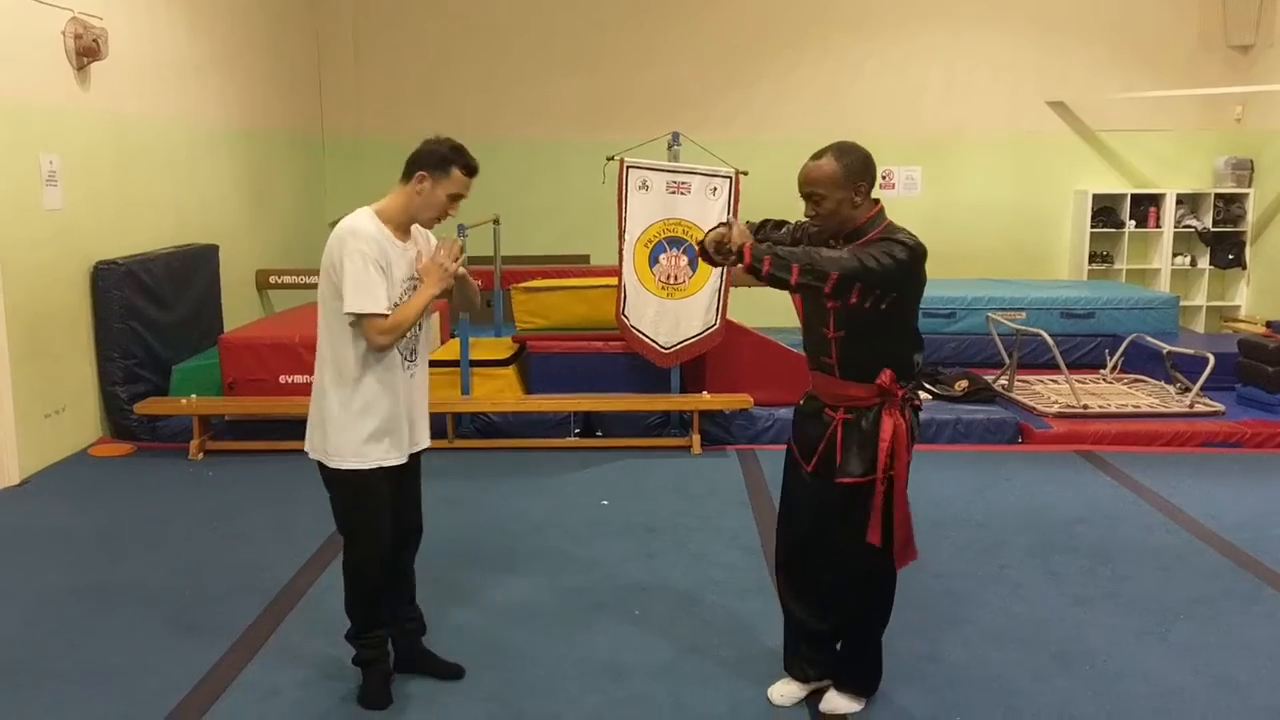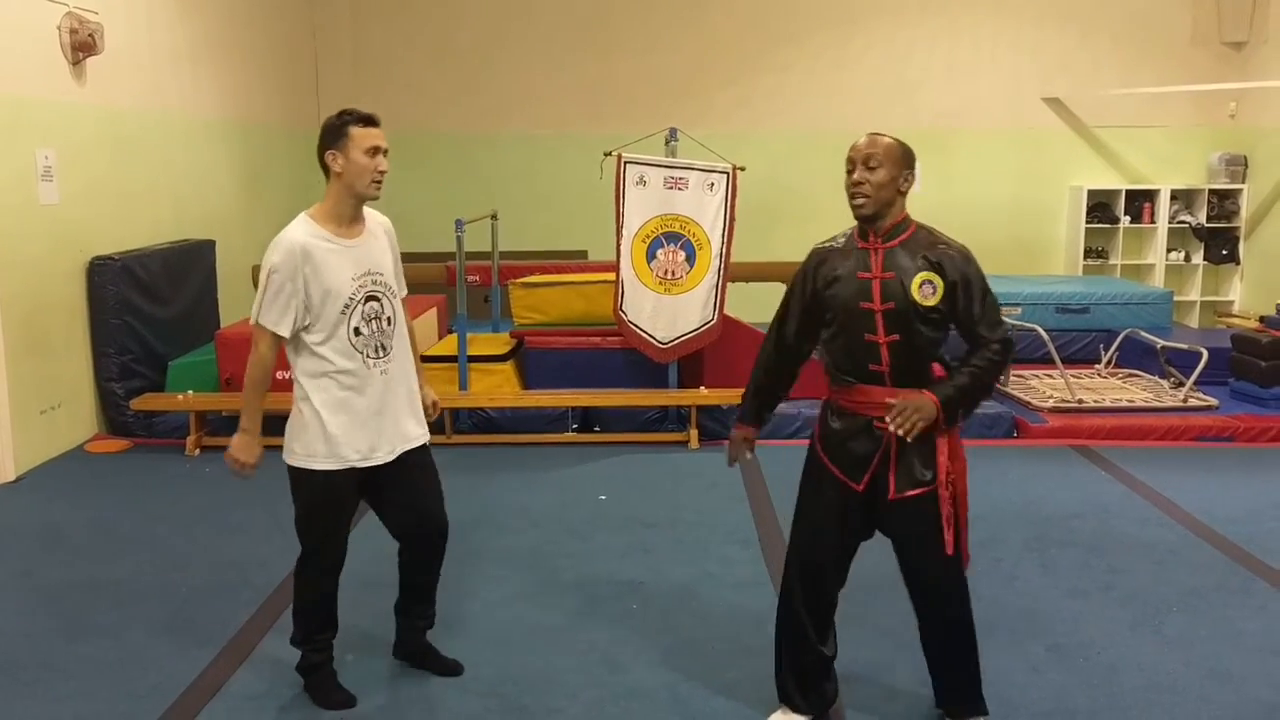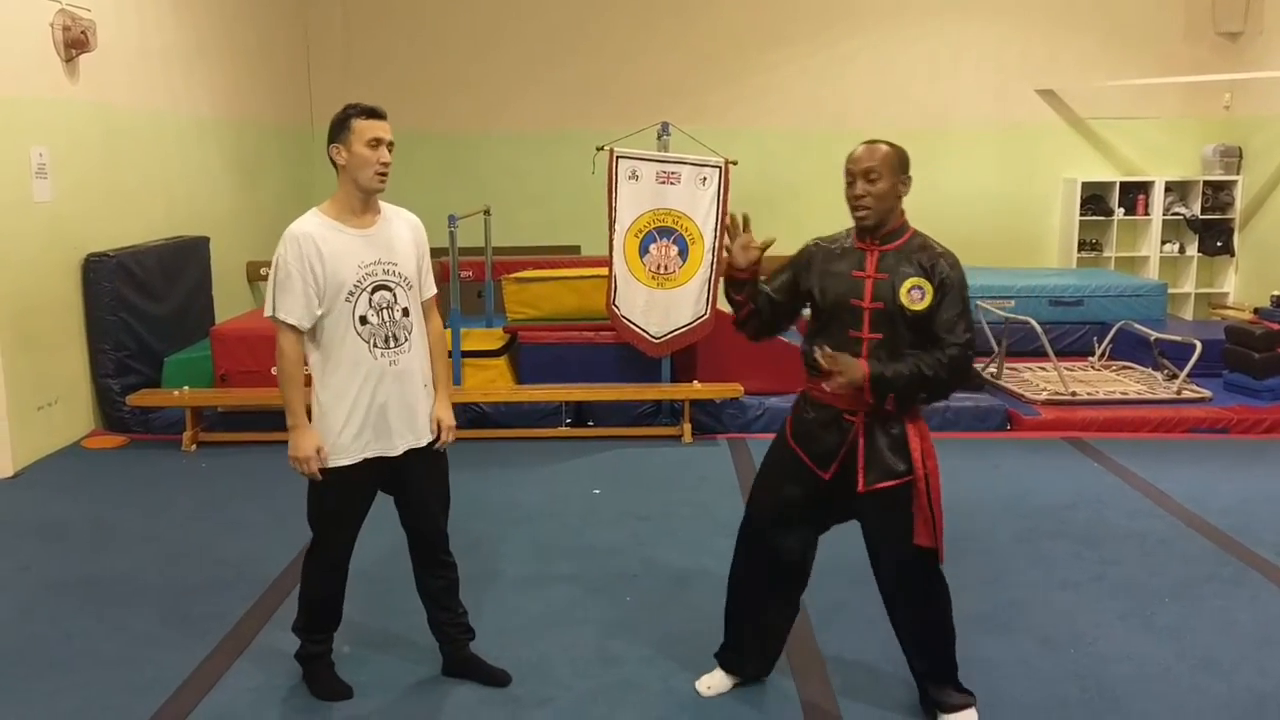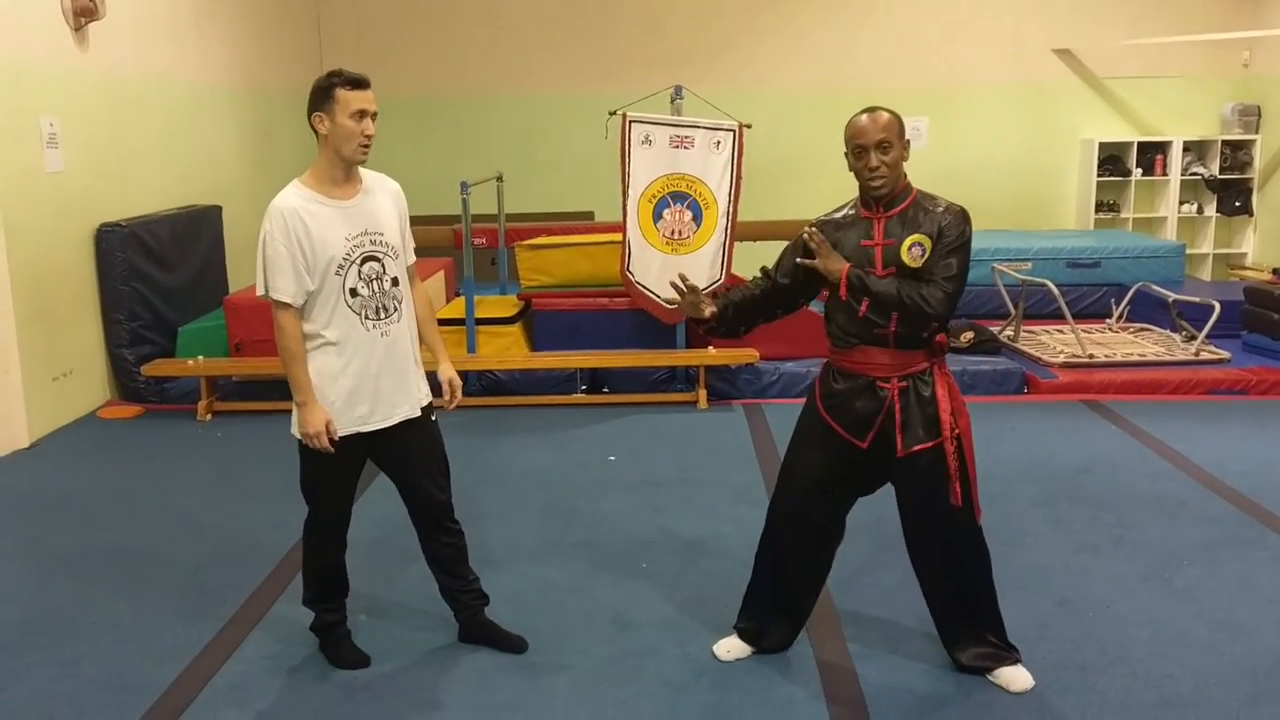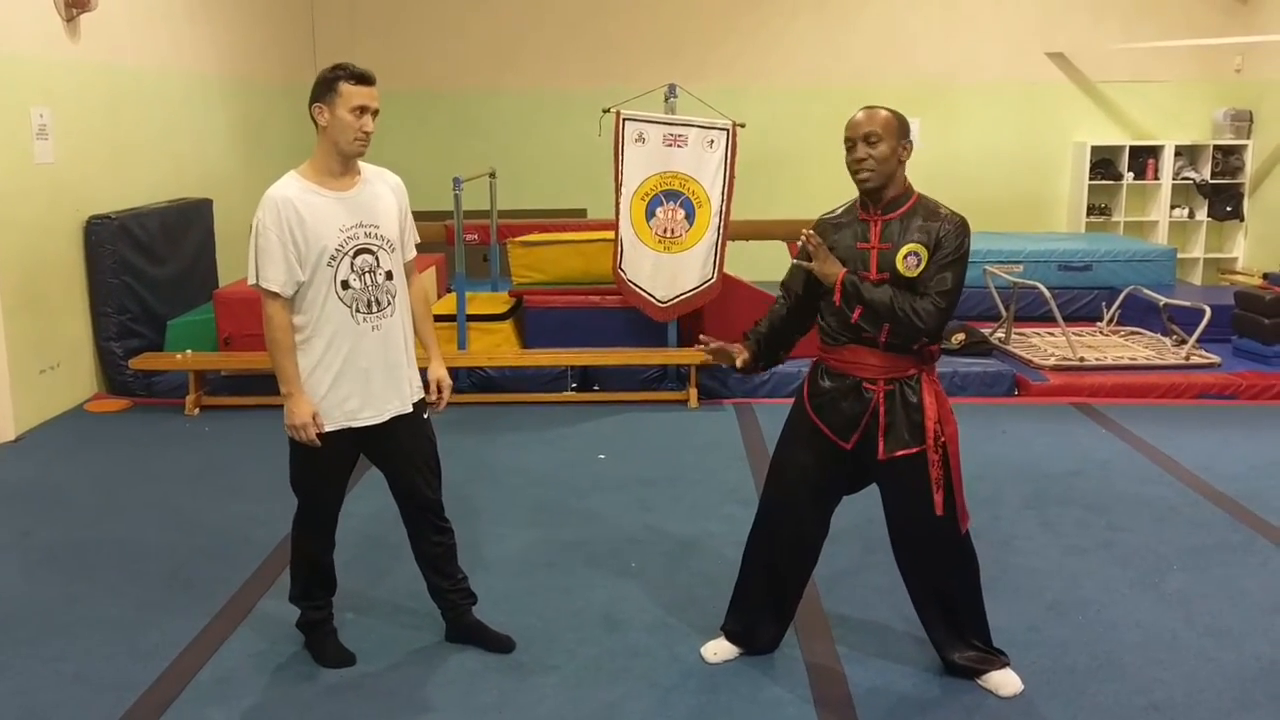
dt=1s
person 1, frame 1
left shoulder: (421, 238)
right shoulder: (359, 236)
left elbow: (468, 306)
right elbow: (380, 332)
left wrist: (458, 277)
right wrist: (430, 286)
left hip: (403, 428)
right hip: (352, 435)
left knee: (403, 541)
right knee: (367, 551)
left ankle: (408, 643)
right ankle: (373, 660)
person 1, frame 2
left shoulder: (382, 229)
right shoulder: (296, 247)
right elbow: (268, 344)
left wrist: (419, 381)
right wrist: (247, 430)
left hip: (398, 426)
right hip: (327, 442)
left knee: (428, 527)
right knee: (322, 558)
left ankle: (413, 637)
right ankle: (316, 663)
person 1, frame 3
left shoulder: (409, 227)
right shoulder: (306, 238)
right elbow: (290, 339)
left wrist: (442, 396)
right wrist: (299, 426)
left hip: (414, 427)
right hip: (343, 436)
left knee: (433, 543)
right knee: (330, 552)
left ankle: (456, 648)
right ankle: (315, 655)
person 1, frame 4
left shoulder: (389, 193)
right shoulder: (290, 212)
right elbow: (286, 315)
left wrist: (441, 357)
right wrist: (306, 402)
left hip: (404, 396)
right hip: (336, 408)
left knee: (437, 512)
right knee: (328, 523)
left ankle: (472, 614)
right ankle: (331, 625)
person 1, frame 5
left shoulder: (390, 187)
right shoulder: (285, 202)
right elbow: (275, 305)
left wrist: (434, 357)
right wrist: (293, 394)
left hip: (398, 392)
right hip: (326, 403)
left knee: (427, 509)
right knee: (317, 519)
left ankle: (458, 613)
right ankle: (317, 622)
person 2, frame 1
left shoulder: (898, 252)
right shoulder: (813, 235)
left elbow: (834, 273)
right elbow: (756, 238)
left wrist: (750, 253)
right wrist: (727, 237)
left hip: (873, 427)
right hip: (817, 416)
left knee: (862, 558)
right knee: (799, 546)
right ankle: (809, 664)
person 2, frame 2
left shoulder: (945, 258)
right shoulder: (827, 258)
left elbow: (994, 346)
right elbow: (786, 341)
left wrist: (940, 399)
right wrist: (751, 417)
left hip: (920, 443)
right hip: (843, 435)
left knee: (938, 581)
right knee: (811, 569)
person 2, frame 3
left shoulder: (935, 265)
right shoulder: (821, 255)
left elbow: (955, 360)
right elbow: (762, 323)
left wrist: (871, 375)
right wrist: (742, 276)
left hip: (888, 434)
right hip: (814, 426)
left knee: (911, 569)
right knee: (765, 544)
right ankle: (741, 661)
person 2, frame 4
left shoulder: (946, 221)
right shoulder: (830, 228)
left elbow: (932, 306)
right elbow: (775, 290)
left wrist: (849, 277)
right wrist: (716, 311)
left hip: (918, 398)
right hip: (843, 394)
left knee: (948, 530)
right knee: (797, 515)
left ankle: (985, 650)
right ankle: (762, 629)
person 2, frame 5
left shoulder: (944, 228)
right shoulder: (829, 227)
left elbow: (925, 319)
right elbow: (793, 309)
left wrist: (844, 282)
right wrist: (749, 351)
left hip: (905, 403)
right hip: (830, 397)
left knee: (933, 535)
right knee: (783, 519)
left ankle: (973, 653)
right ankle: (748, 631)
